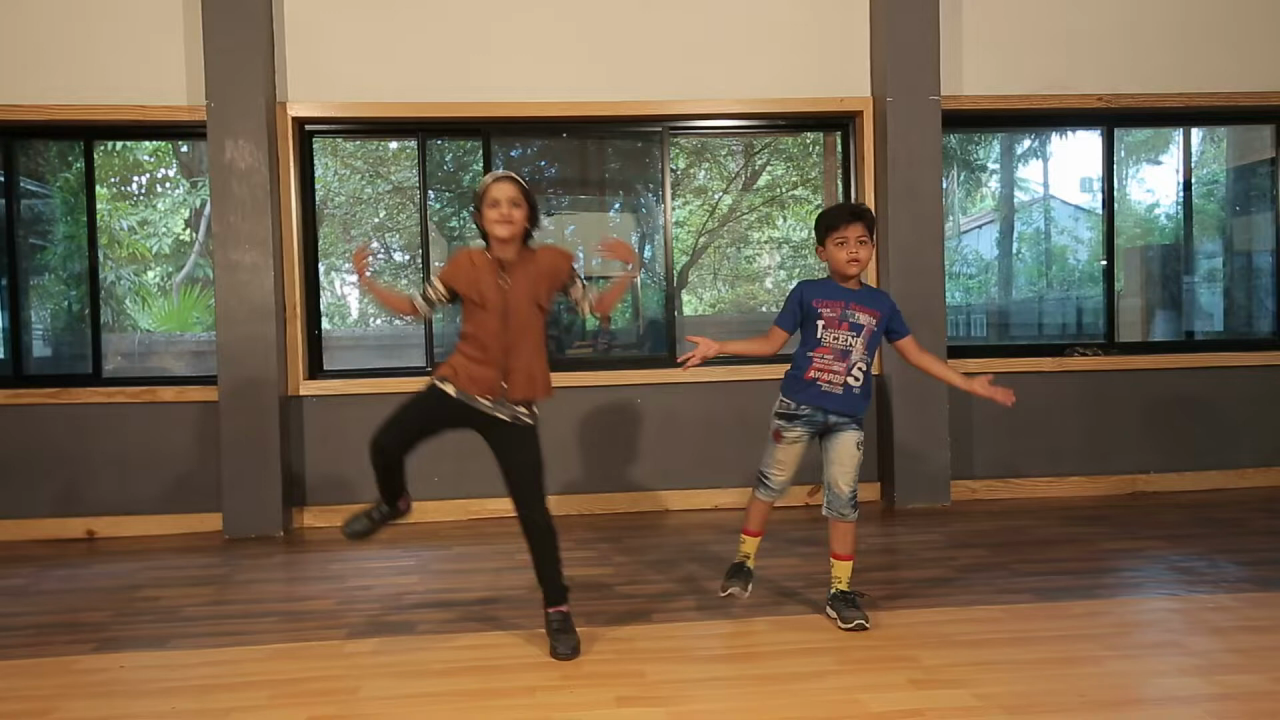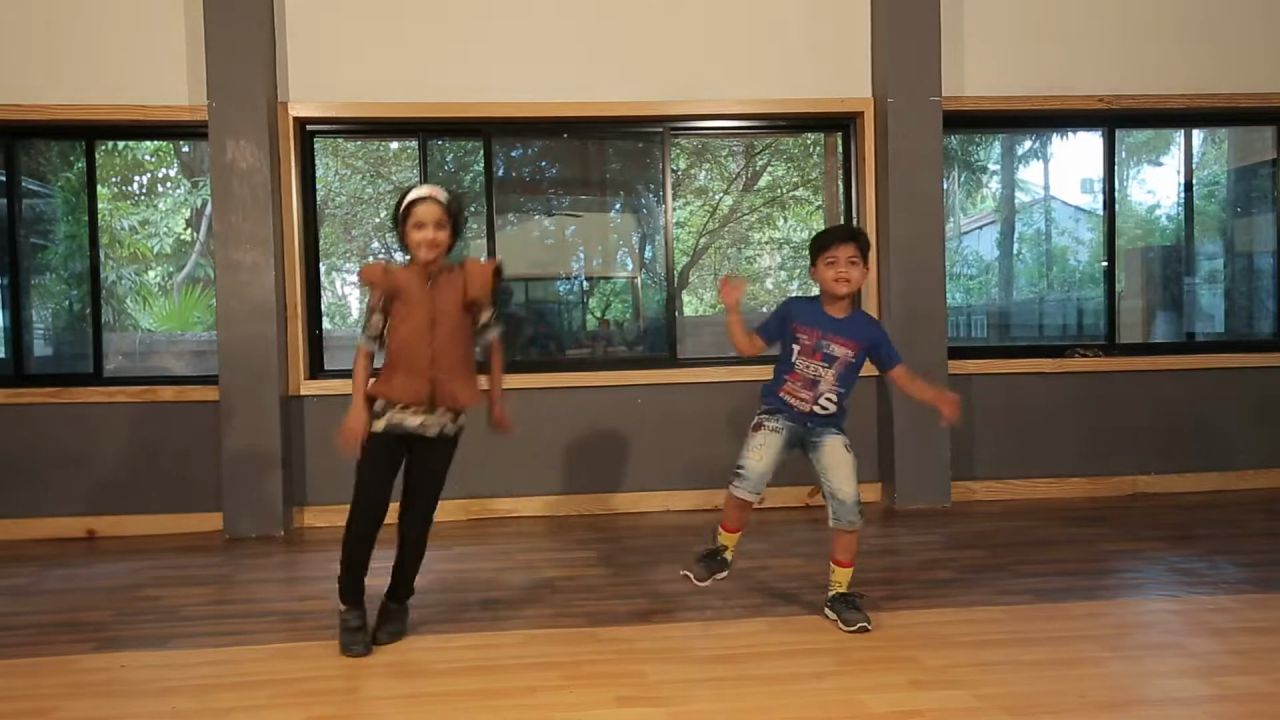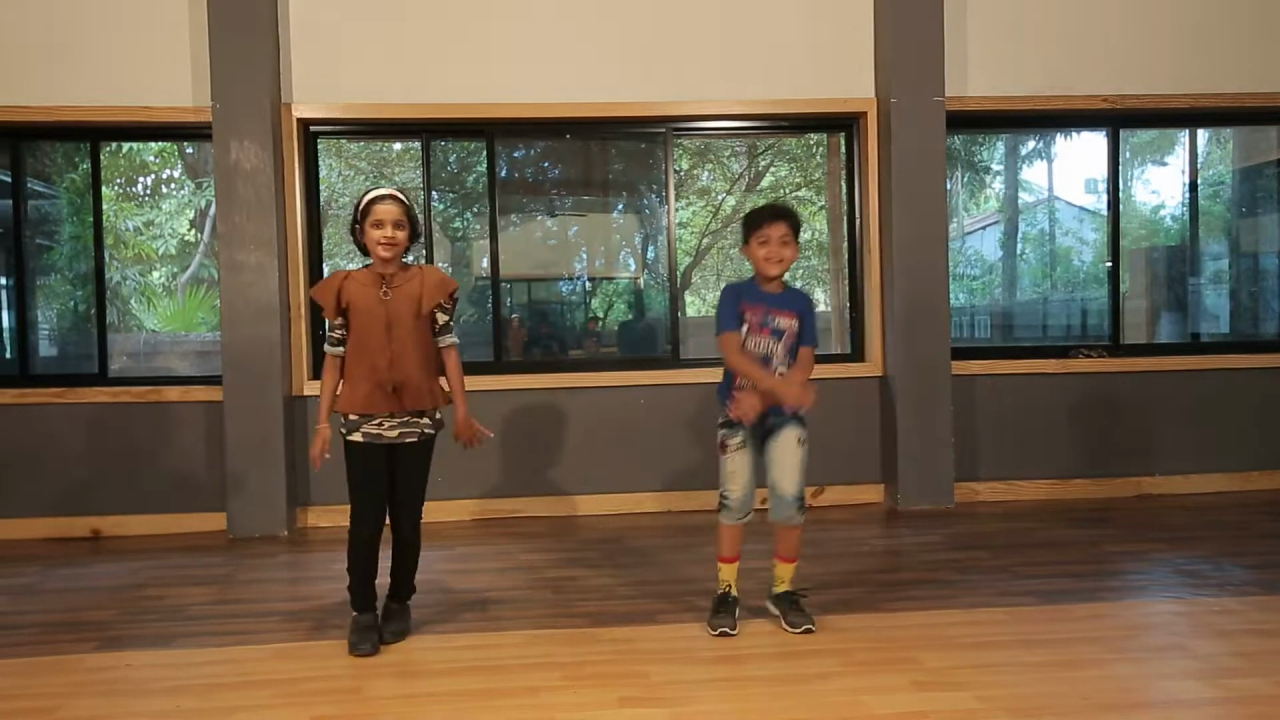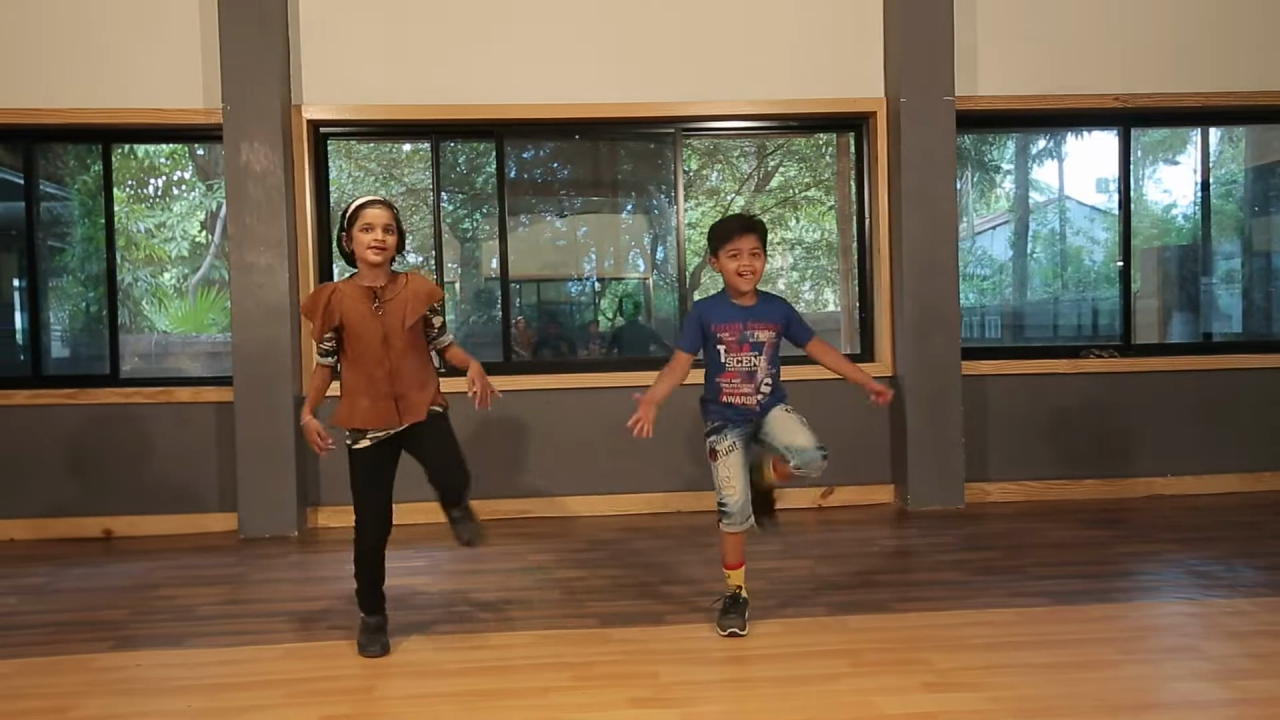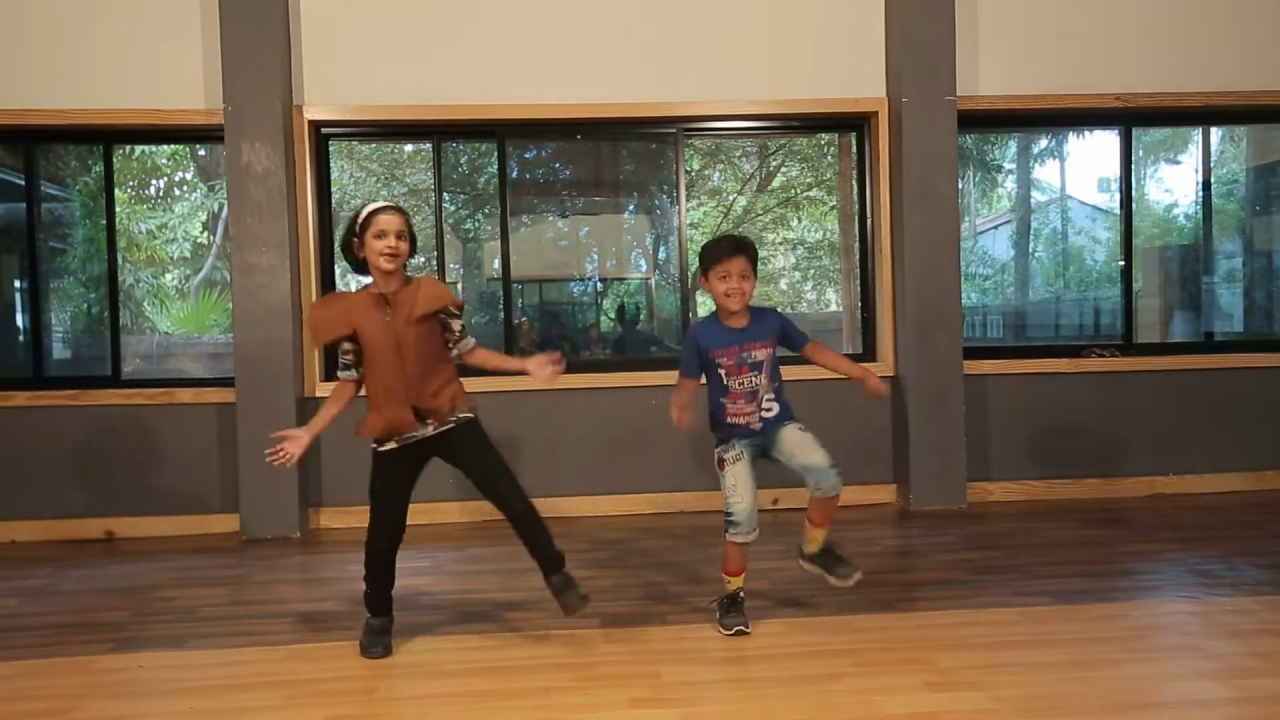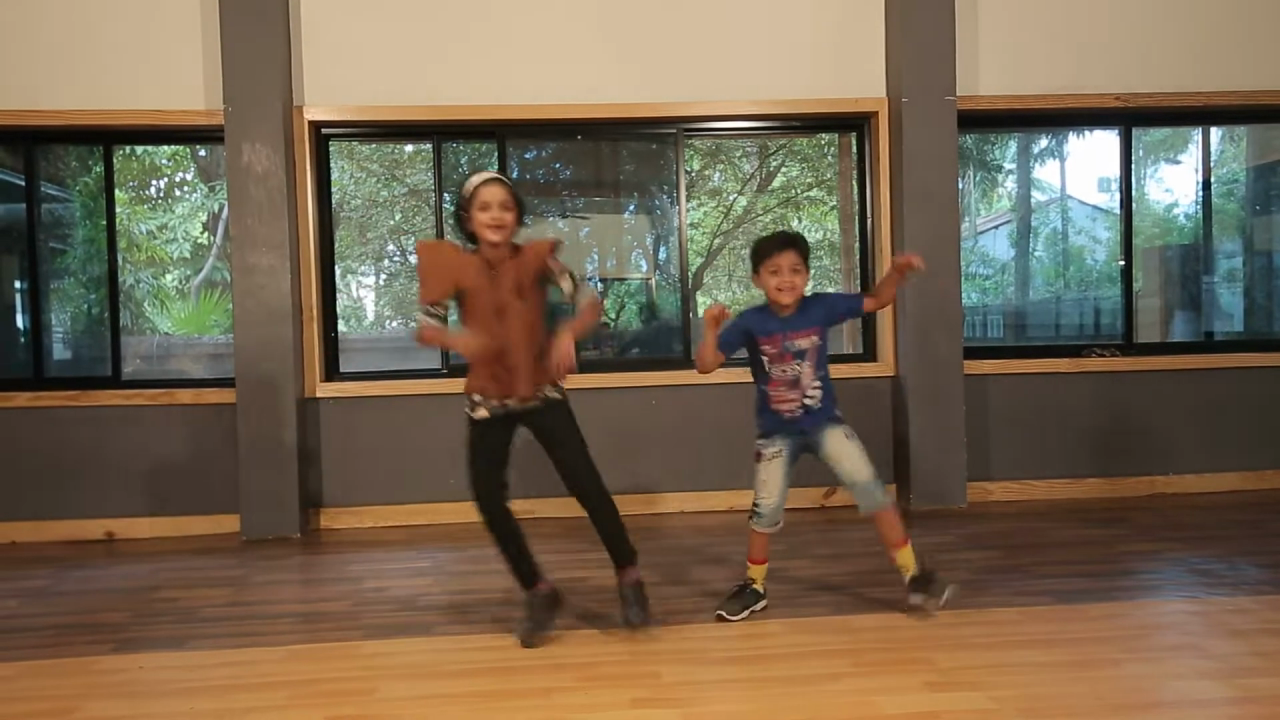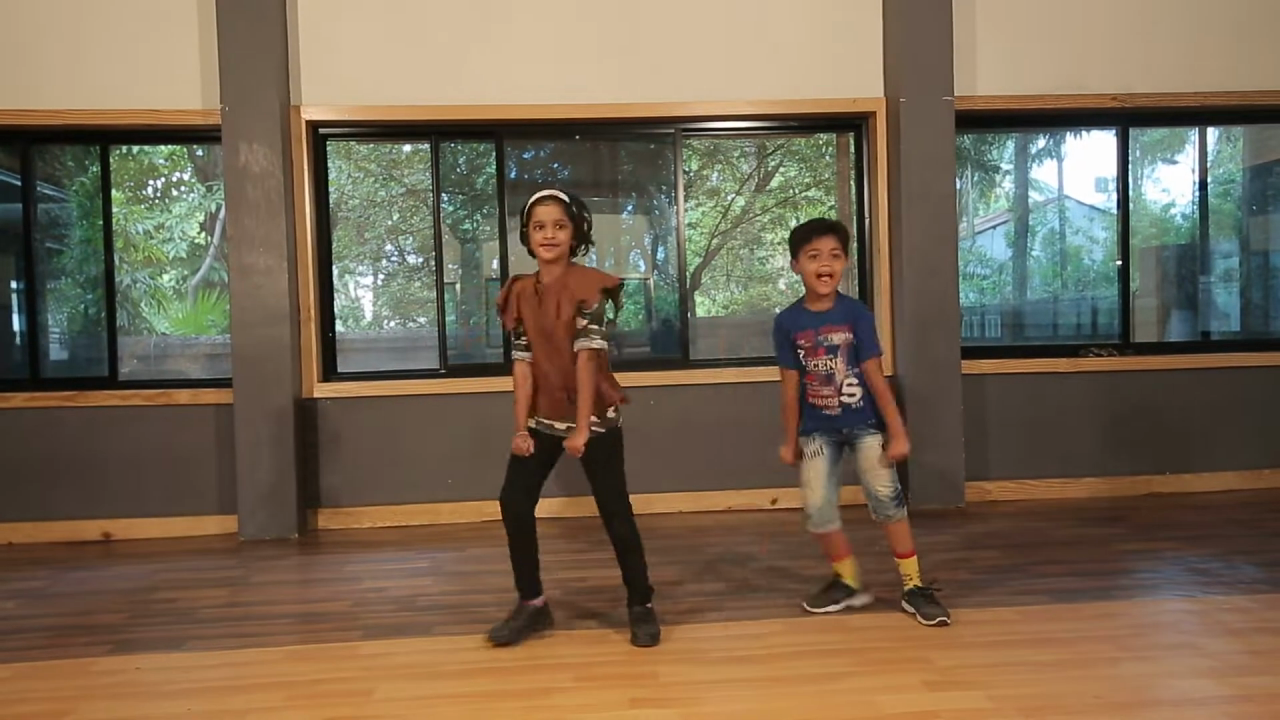
dt=0.3s
person 1, frame 1
left shoulder: (550, 263)
right shoulder: (465, 266)
left elbow: (599, 307)
right elbow: (415, 307)
left wrist: (622, 270)
right wrist: (368, 283)
left hip: (513, 403)
right hip: (458, 385)
left knee: (533, 509)
right knee: (386, 443)
left ankle: (557, 610)
right ankle: (392, 503)
person 1, frame 2
left shoulder: (471, 281)
right shoulder: (388, 282)
left elbow: (490, 342)
right elbow: (367, 346)
left wrist: (495, 398)
right wrist: (357, 407)
left hip: (442, 418)
right hip: (389, 411)
left knee: (416, 518)
right knee: (366, 511)
left ankle: (397, 601)
right ankle: (351, 608)
person 1, frame 3
left shoulder: (430, 284)
right shoulder: (346, 287)
left elbow: (446, 347)
right elbow: (334, 356)
left wrist: (462, 407)
right wrist: (322, 420)
left hip: (417, 418)
right hip: (363, 421)
left knee: (406, 520)
right knee: (366, 519)
left ankle: (398, 603)
right ankle: (363, 612)
person 1, frame 4
left shoulder: (419, 290)
right shoulder: (335, 298)
left elbow: (444, 344)
right elbow: (326, 362)
left wrist: (473, 367)
right wrist: (307, 412)
left hip: (423, 410)
right hip: (366, 424)
left knee: (454, 480)
right knee: (372, 525)
left ankle: (456, 508)
right ankle: (372, 614)
person 1, frame 5
left shoulder: (432, 295)
right shoulder: (348, 311)
left elbow: (466, 352)
right elbow: (346, 386)
left wrist: (526, 365)
right wrist: (308, 433)
left hip: (452, 417)
right hip: (396, 432)
left knee: (510, 498)
right knee: (384, 531)
left ankle: (557, 573)
right ankle: (378, 617)
person 1, frame 6
left shoulder: (537, 258)
right shoulder: (454, 265)
left elbow: (589, 303)
right elbow: (426, 329)
left wrist: (569, 333)
right wrist: (457, 339)
left hip: (542, 393)
right hip: (488, 400)
left knee: (585, 485)
right knee: (489, 499)
left ankle: (629, 576)
right ankle: (539, 593)
person 1, frame 7
left shoulder: (591, 285)
right shoulder: (522, 294)
left elbow: (590, 354)
right elbow: (523, 361)
left wrist: (582, 428)
right wrist: (521, 426)
left hip: (596, 415)
right hip: (543, 417)
left knee: (614, 512)
right knee: (515, 503)
left ankle: (641, 606)
right ankle: (532, 604)
person 2, frame 1
left shoulder: (881, 304)
right shoulder: (807, 293)
left elbow: (913, 352)
right elbow: (771, 342)
left wrist: (969, 384)
right wrist: (718, 347)
left hip: (847, 415)
right hip: (799, 404)
left knee: (843, 500)
right knee: (772, 482)
left ankle: (841, 591)
right ankle: (745, 562)
person 2, frame 2
left shoulder: (868, 329)
right shoulder: (793, 310)
left elbow: (900, 376)
right elbow: (749, 347)
left wrist: (935, 396)
right wrist: (732, 309)
left hip: (826, 428)
right hip: (777, 414)
left knee: (847, 508)
right knee: (747, 480)
left ankle: (839, 594)
right ankle: (721, 550)
person 2, frame 3
left shoulder: (802, 302)
right shoulder: (735, 296)
left elbow: (804, 367)
right elbow: (729, 352)
left wrist: (764, 399)
right wrist: (772, 383)
left hip: (782, 417)
right hip: (736, 414)
left knee: (789, 502)
right knee: (735, 503)
left ankle: (784, 592)
right ankle: (726, 593)
person 2, frame 4
left shoulder: (778, 309)
right shoulder: (704, 312)
left elbow: (817, 347)
right elbow: (679, 365)
left wrist: (865, 380)
right wrist: (651, 401)
left hip: (771, 409)
right hip: (724, 420)
left knee: (811, 458)
right knee: (734, 509)
left ankle: (763, 478)
right ankle: (735, 594)
person 2, frame 5
left shoulder: (771, 321)
right shoulder: (701, 335)
left elbow: (813, 350)
right elbow: (687, 384)
left wrist: (862, 374)
right wrist: (679, 408)
left hip: (779, 424)
right hip: (731, 436)
left knee: (824, 475)
right knee: (742, 521)
left ankle: (814, 547)
right ankle: (732, 595)
person 2, frame 6
left shoulder: (820, 307)
right shoulder: (750, 323)
left elbow: (878, 300)
right elbow: (705, 365)
left wrist: (897, 272)
right wrist: (711, 329)
left hip: (825, 422)
right hip: (777, 431)
left knee: (870, 490)
right knee: (766, 511)
left ankle: (915, 576)
right ankle: (752, 588)
person 2, frame 7
left shoulder: (855, 313)
right shoulder: (787, 321)
left elbow: (875, 375)
right elbow: (790, 383)
left wrist: (899, 432)
right wrist: (789, 438)
left hip: (865, 422)
right hip: (817, 428)
left knee: (887, 501)
right knee: (819, 511)
left ankle: (914, 588)
right ankle: (849, 583)
